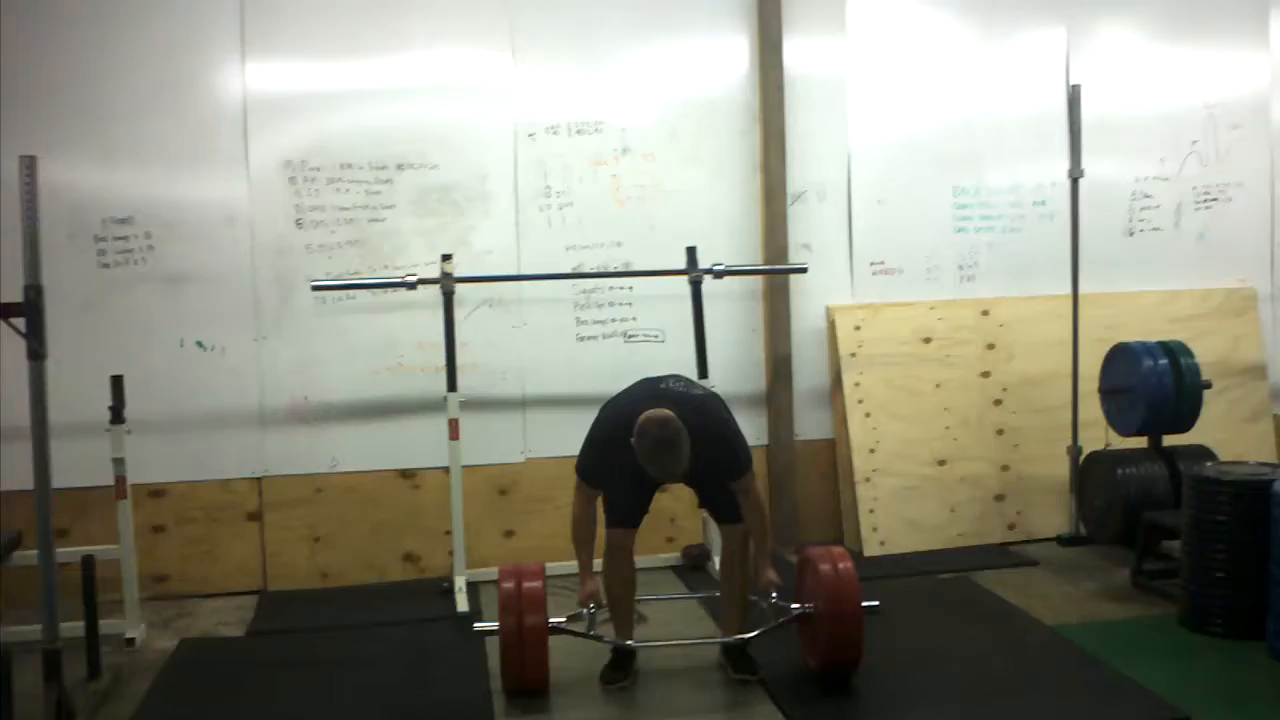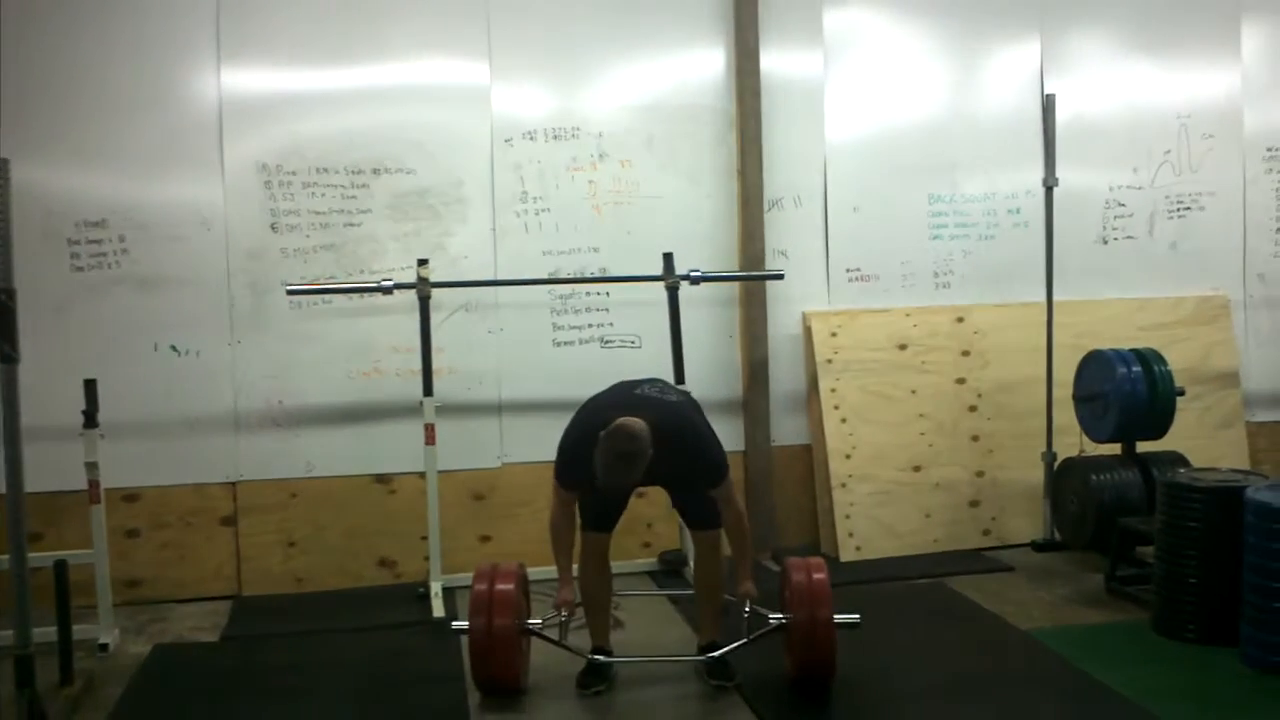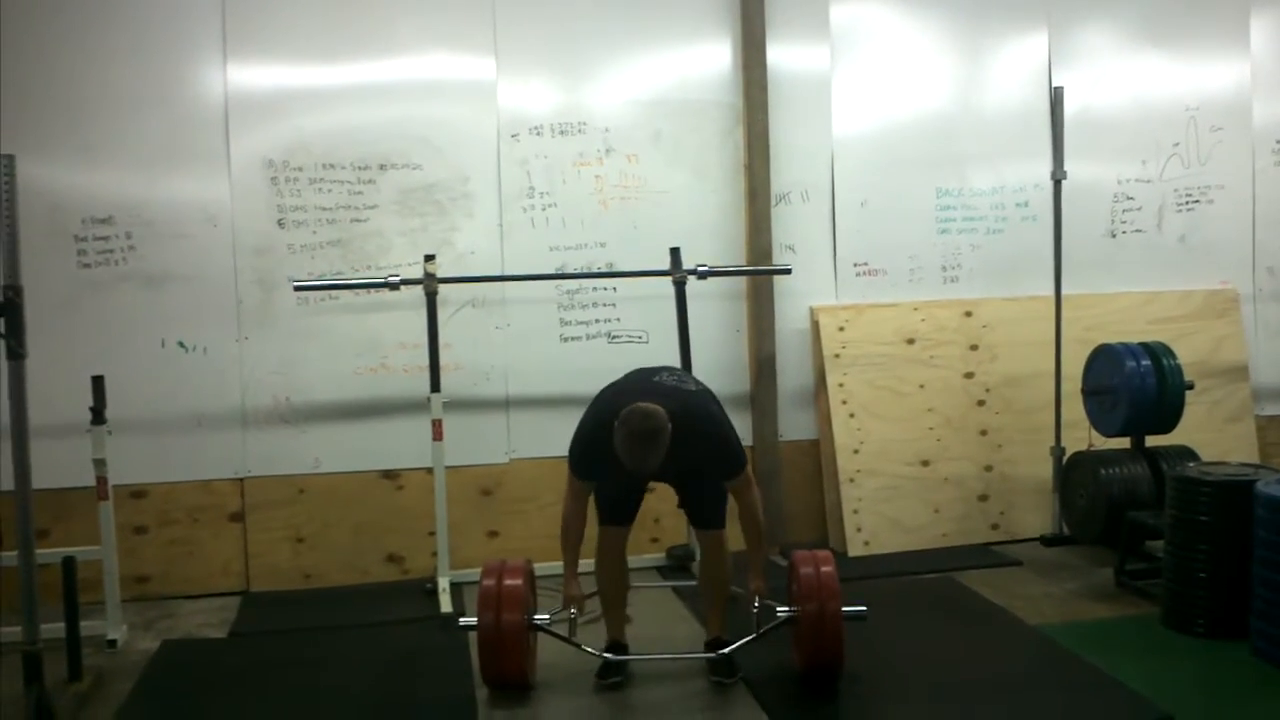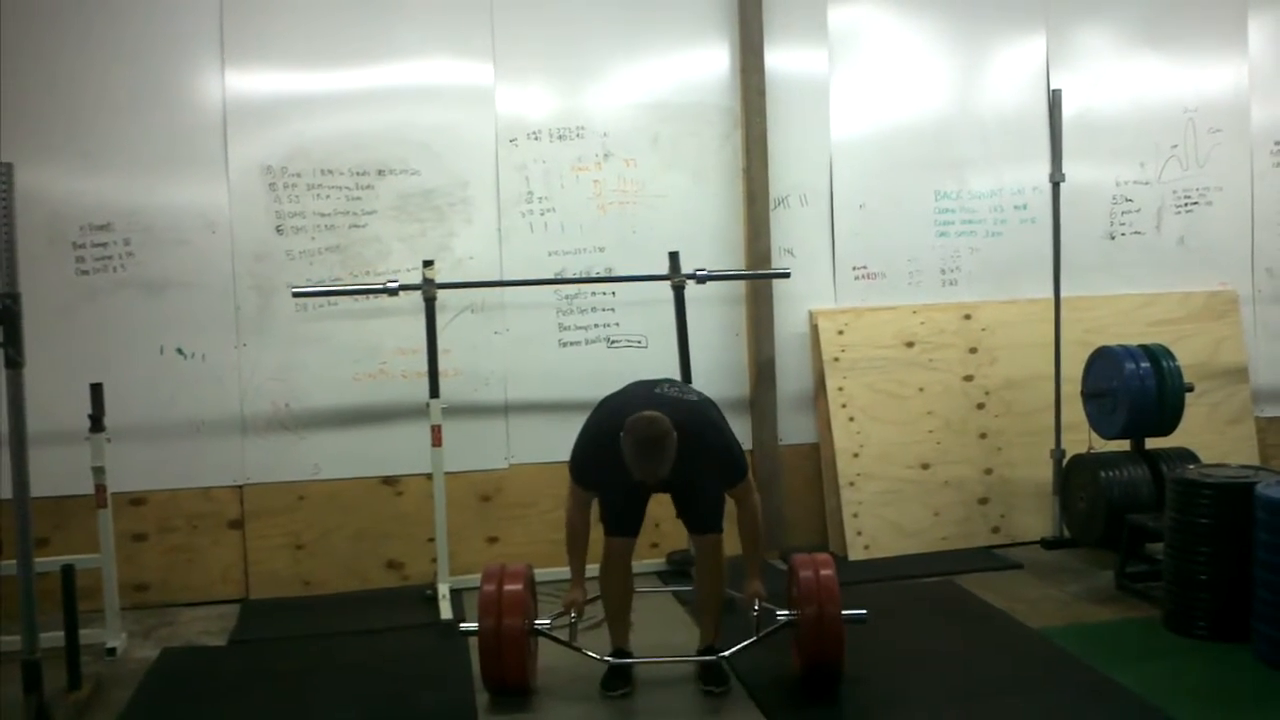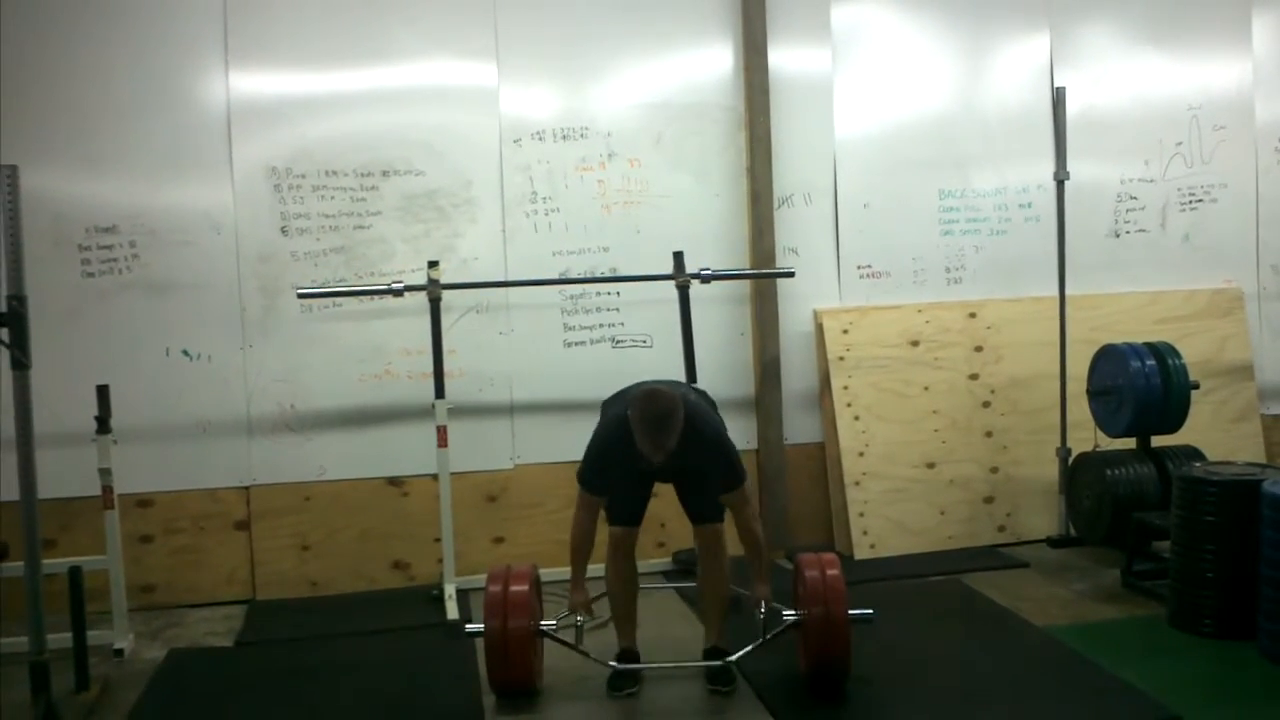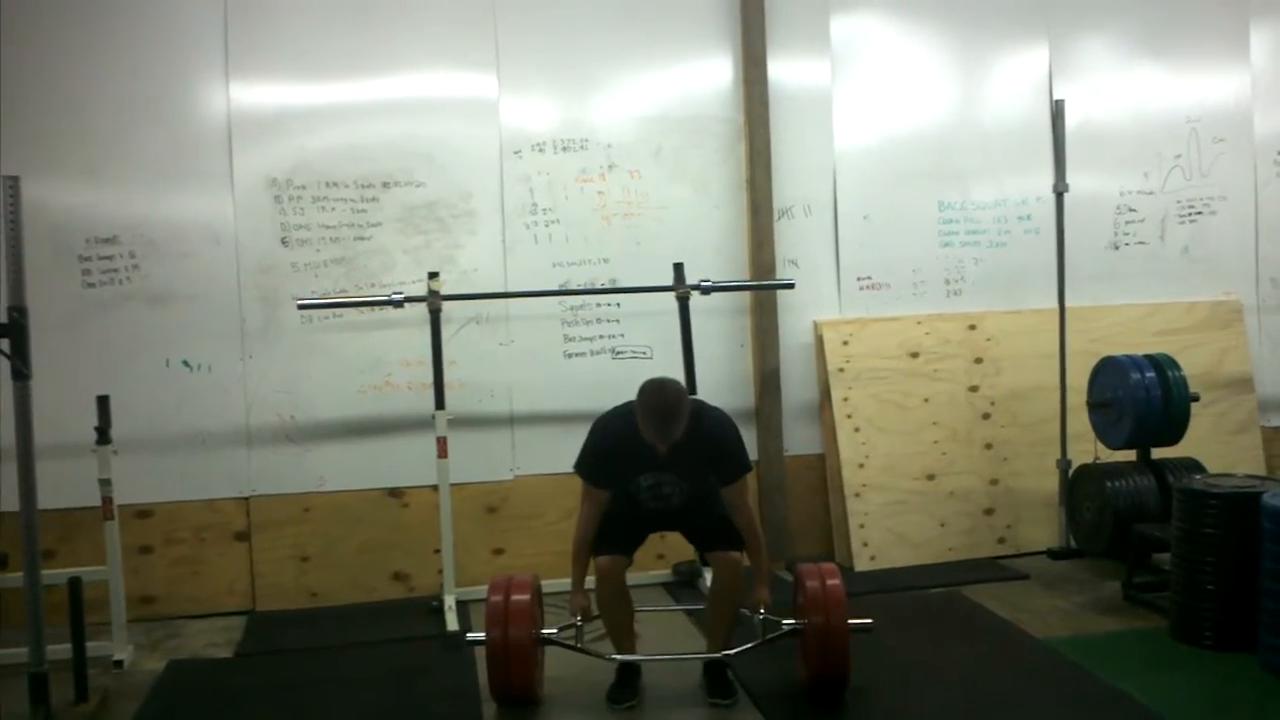
dt=0.7s
person 1, frame 1
left shoulder: (718, 428)
right shoulder: (608, 432)
left elbow: (748, 494)
right elbow: (584, 500)
left wrist: (763, 563)
right wrist: (587, 576)
left hip: (707, 455)
left knee: (737, 532)
right knee: (618, 540)
left ankle: (732, 644)
right ankle: (623, 649)
person 1, frame 2
left shoulder: (691, 435)
right shoulder: (580, 436)
left elbow: (728, 502)
right elbow: (563, 505)
left wrist: (744, 576)
right wrist: (565, 582)
left hip: (680, 459)
right hip: (605, 456)
left knee: (709, 540)
right knee: (593, 544)
left ankle: (709, 648)
right ankle: (600, 654)
person 1, frame 3
left shoulder: (708, 426)
right shoulder: (595, 428)
left elbow: (746, 492)
right elbow: (576, 498)
left wrist: (756, 572)
right wrist: (570, 578)
left knee: (713, 538)
right knee: (611, 538)
left ankle: (716, 642)
right ankle: (616, 645)
person 1, frame 4
left shoulder: (711, 436)
right shoulder: (597, 438)
left elbow: (747, 499)
right elbow: (578, 506)
left wrist: (753, 575)
right wrist: (577, 582)
left hip: (696, 465)
left knee: (709, 545)
right knee: (617, 549)
left ankle: (708, 652)
right ankle: (620, 654)
person 1, frame 5
left shoulder: (708, 434)
right shoulder: (609, 437)
left elbow: (743, 510)
right elbow: (587, 512)
left wrist: (761, 579)
right wrist: (577, 586)
left hip: (695, 462)
right hip: (628, 465)
left knee: (712, 538)
right knee: (620, 540)
left ankle: (714, 650)
right ankle: (627, 654)
person 1, frame 6
left shoulder: (717, 428)
right shoulder: (609, 432)
left elbow: (739, 506)
right elbow: (591, 508)
left wrist: (761, 580)
right wrist: (577, 587)
left hip: (698, 500)
right hip: (630, 504)
left knee: (731, 561)
right knee: (607, 566)
left ankle: (715, 664)
right ankle: (628, 666)
